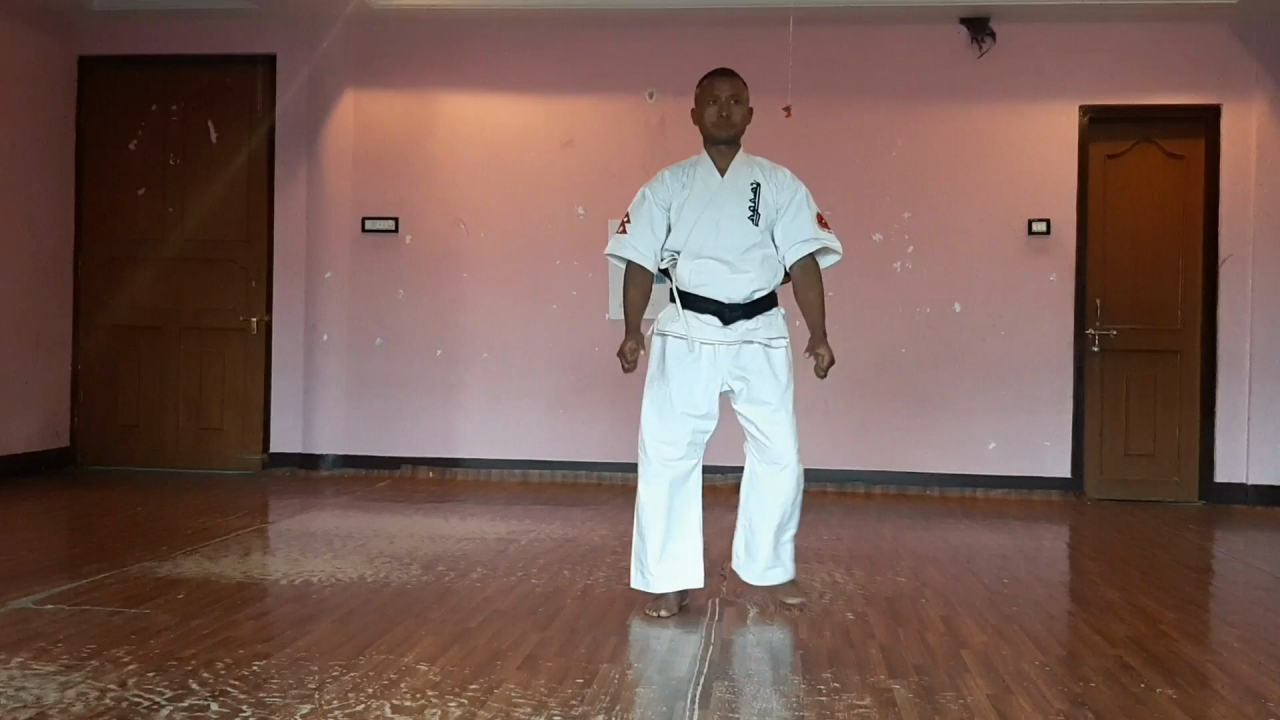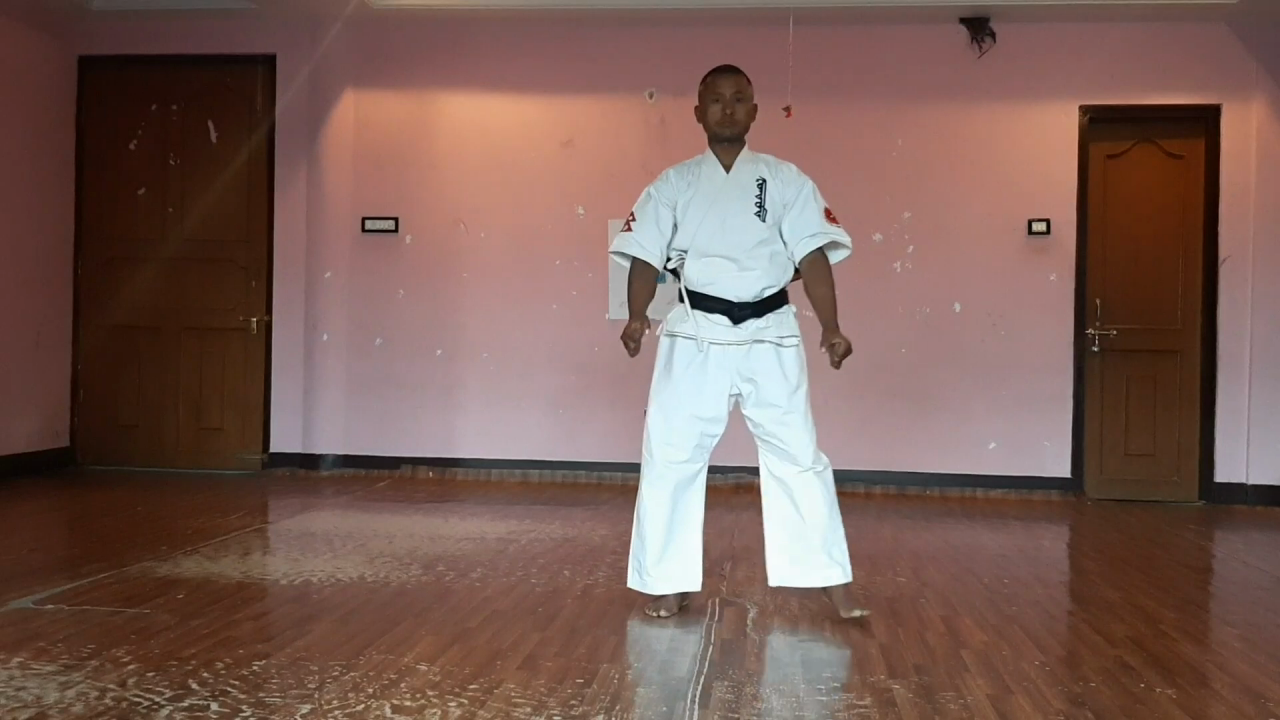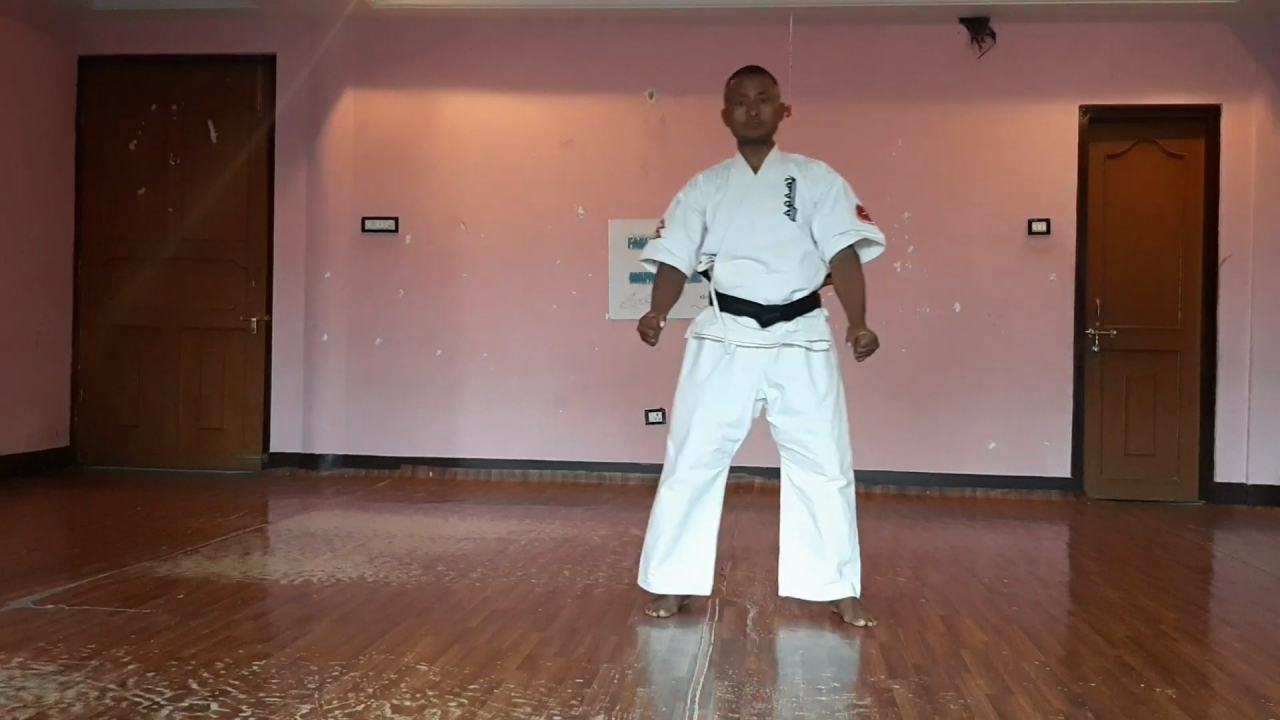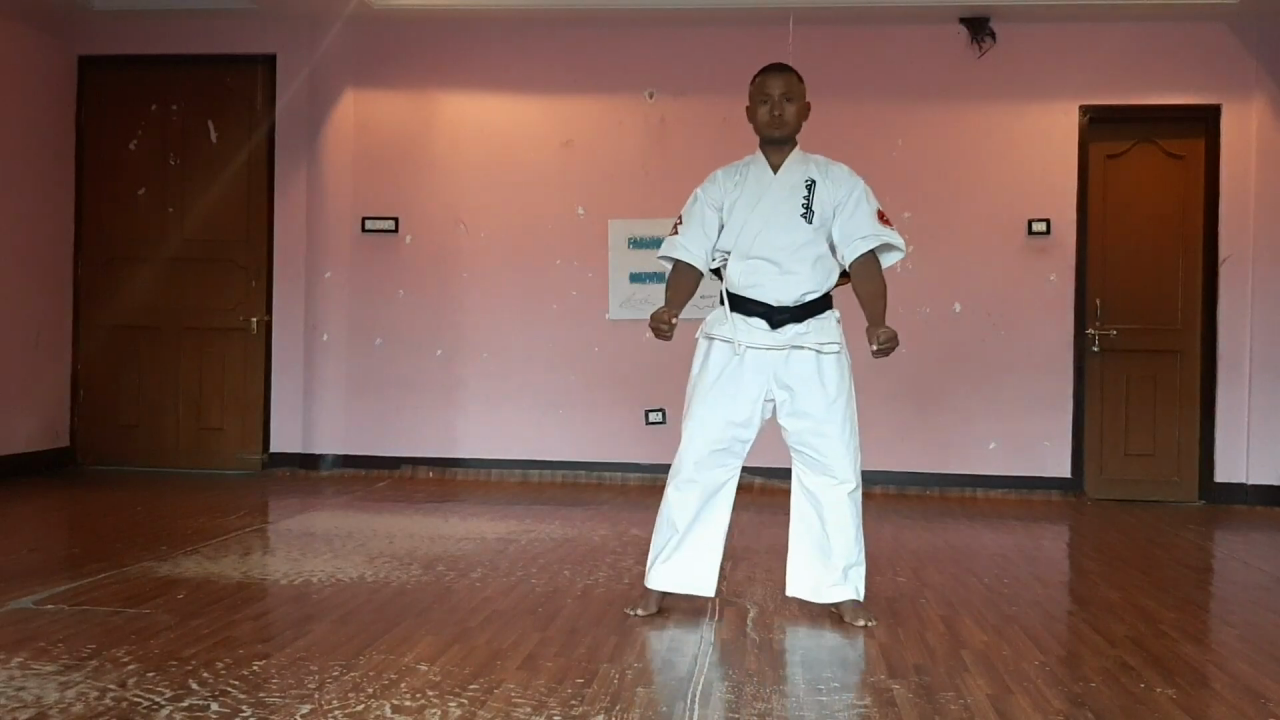
dt=0.2s
person 1, frame 1
left shoulder: (779, 184)
right shoulder: (667, 185)
left elbow: (803, 261)
right elbow: (639, 261)
left wrist: (818, 335)
right wrist: (633, 330)
left hip: (760, 334)
right hip: (687, 333)
left knee: (778, 456)
right knee: (668, 456)
left ankle: (772, 569)
right ankle: (668, 580)
person 1, frame 2
left shoulder: (786, 179)
right shoulder: (673, 183)
left elbow: (812, 255)
right elbow: (645, 256)
left wrist: (830, 327)
right wrist: (637, 318)
left hip: (771, 334)
right hip: (695, 335)
left knee: (798, 456)
right knee: (671, 457)
left ankle: (833, 582)
right ankle: (668, 581)
person 1, frame 3
left shoulder: (817, 178)
right shoulder: (704, 188)
left elbow: (843, 254)
right elbow: (674, 260)
left wrist: (857, 323)
right wrist: (657, 314)
left hip: (801, 337)
right hip: (724, 337)
left knee: (823, 465)
right knee: (692, 458)
left ankle: (839, 589)
right ankle: (670, 584)
person 1, frame 4
left shoulder: (837, 181)
right shoulder: (722, 184)
left elbow: (863, 256)
right elbow: (690, 258)
left wrist: (877, 323)
right wrist: (671, 310)
left hip: (812, 339)
right hip: (734, 337)
left knee: (833, 466)
right knee: (702, 459)
left ankle: (841, 590)
right ankle: (662, 582)
